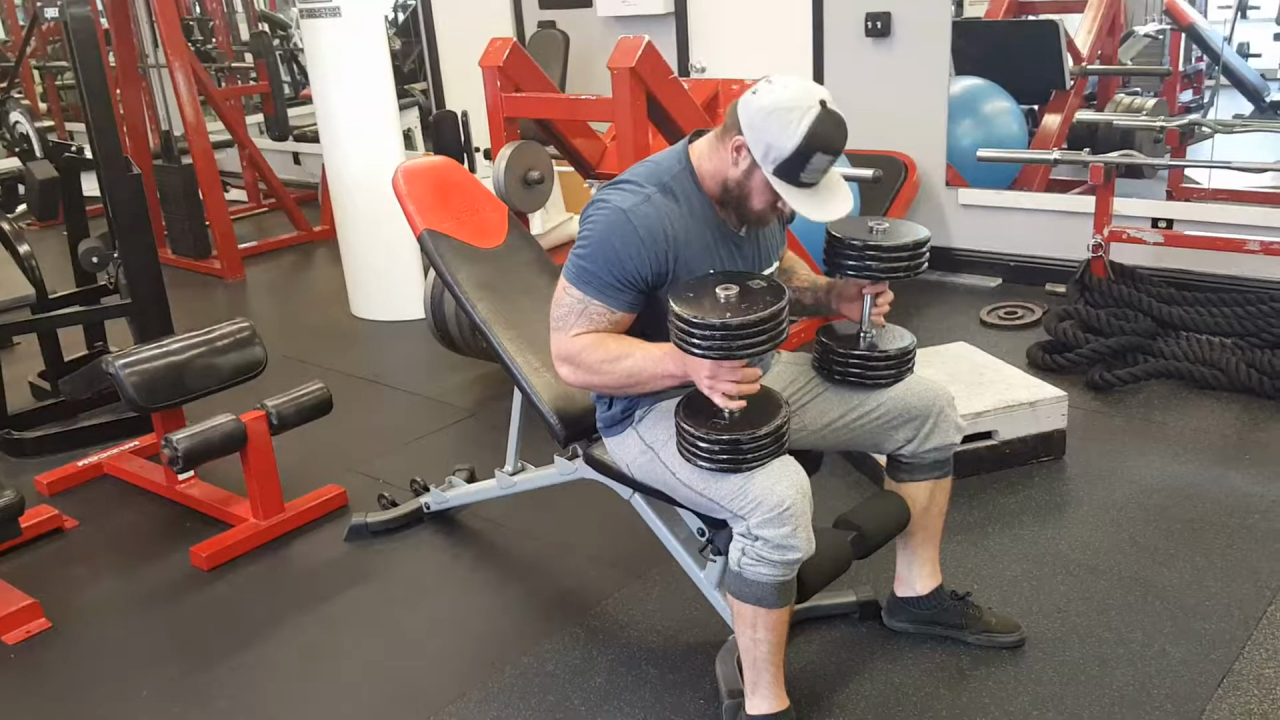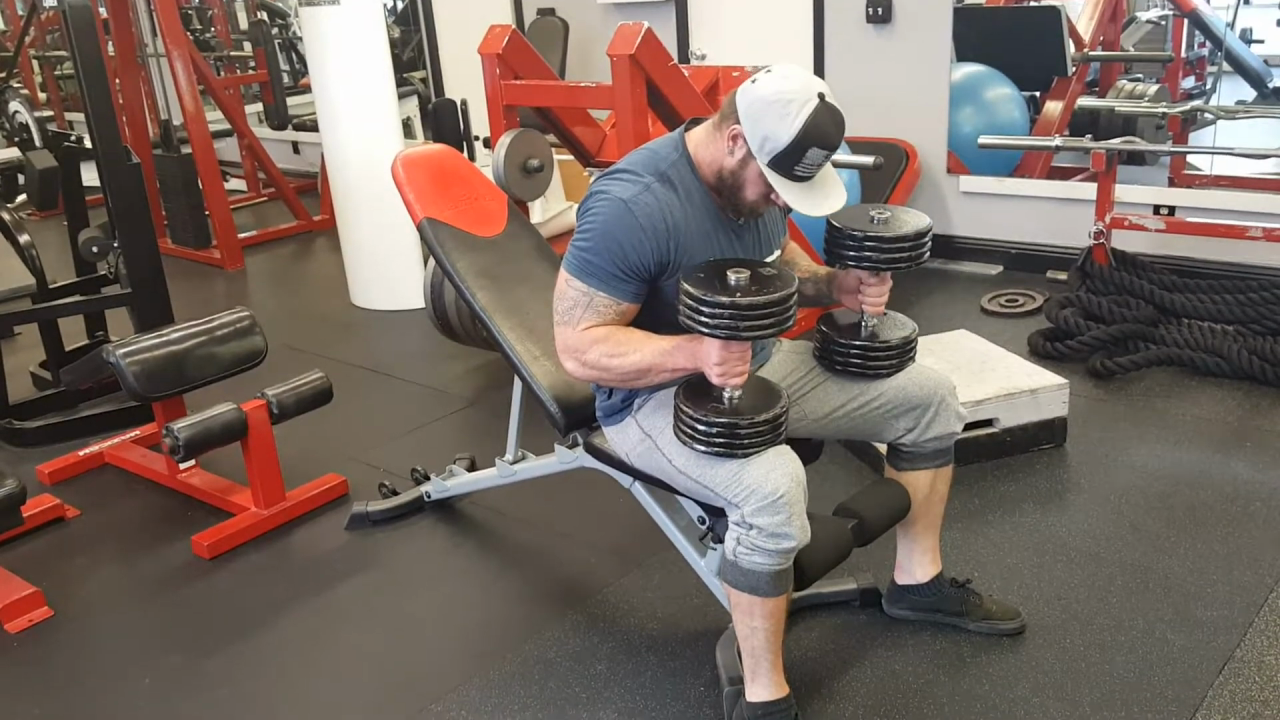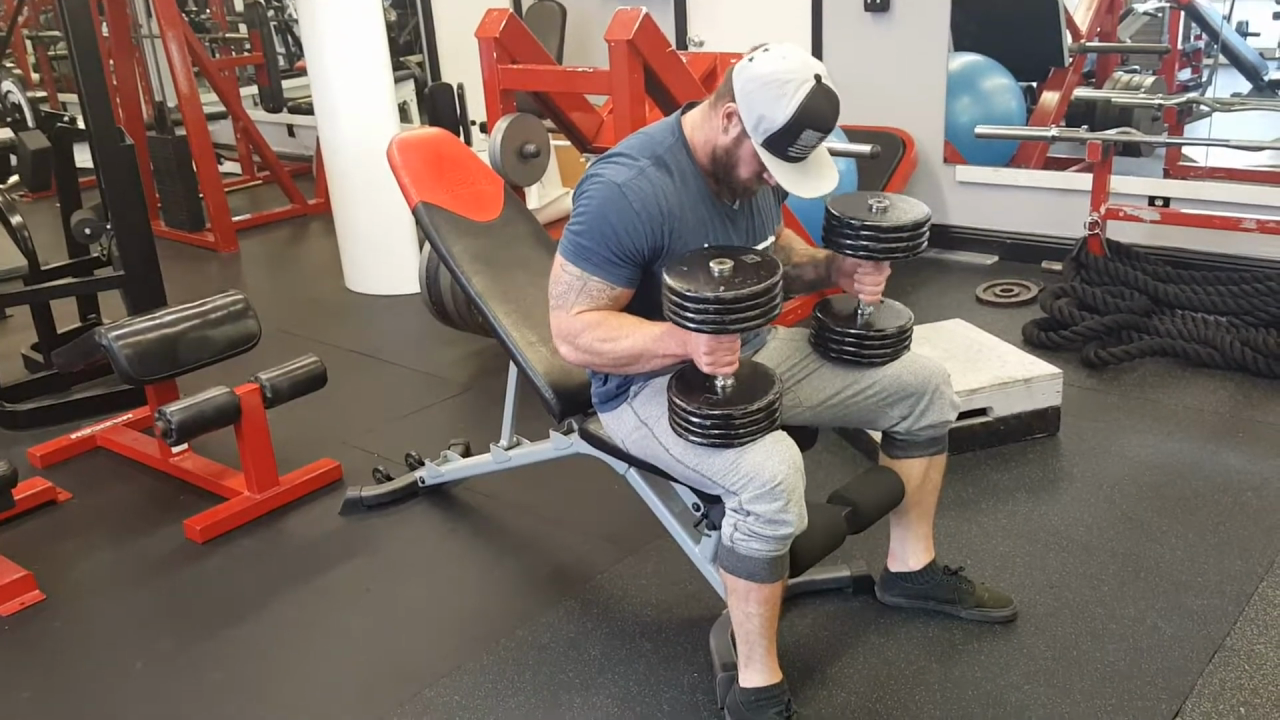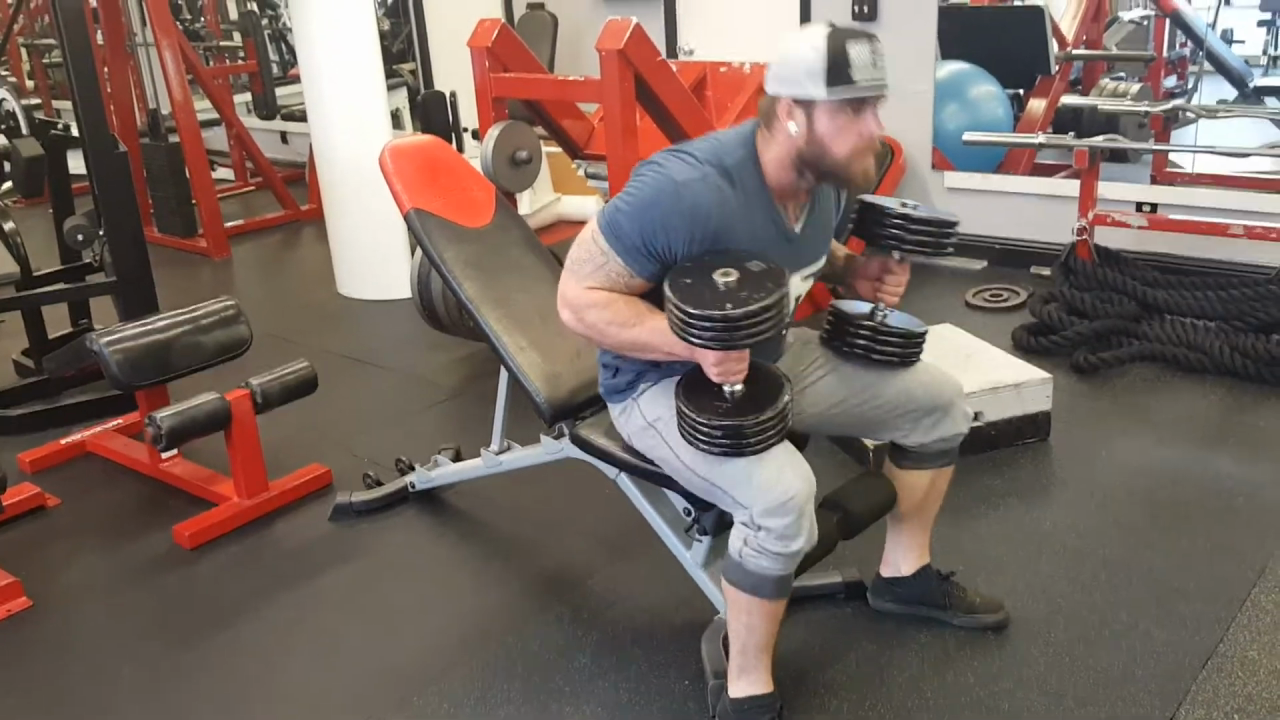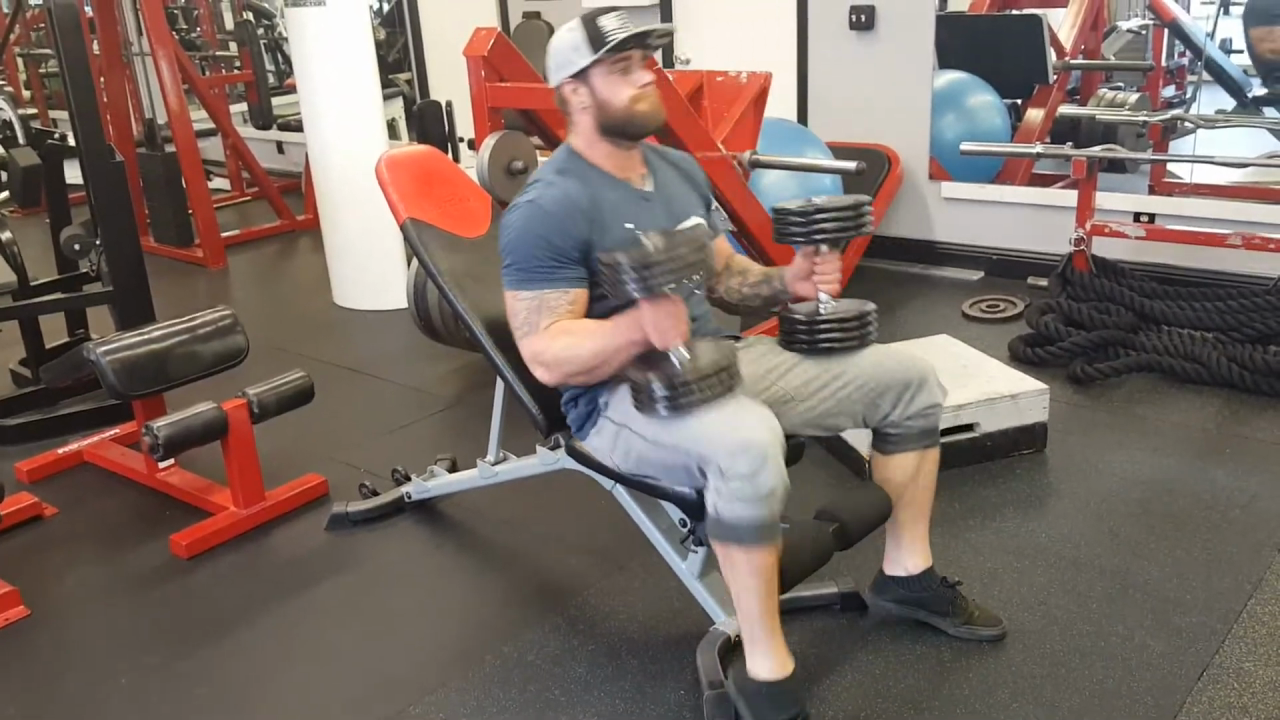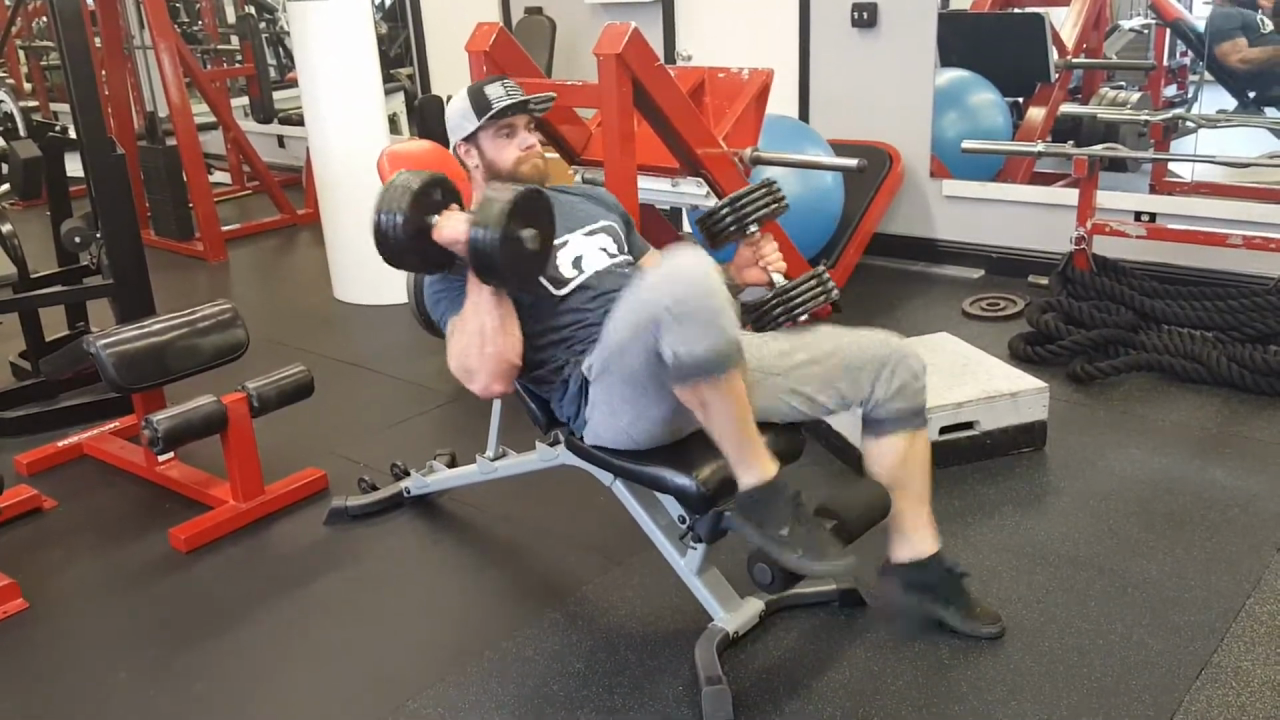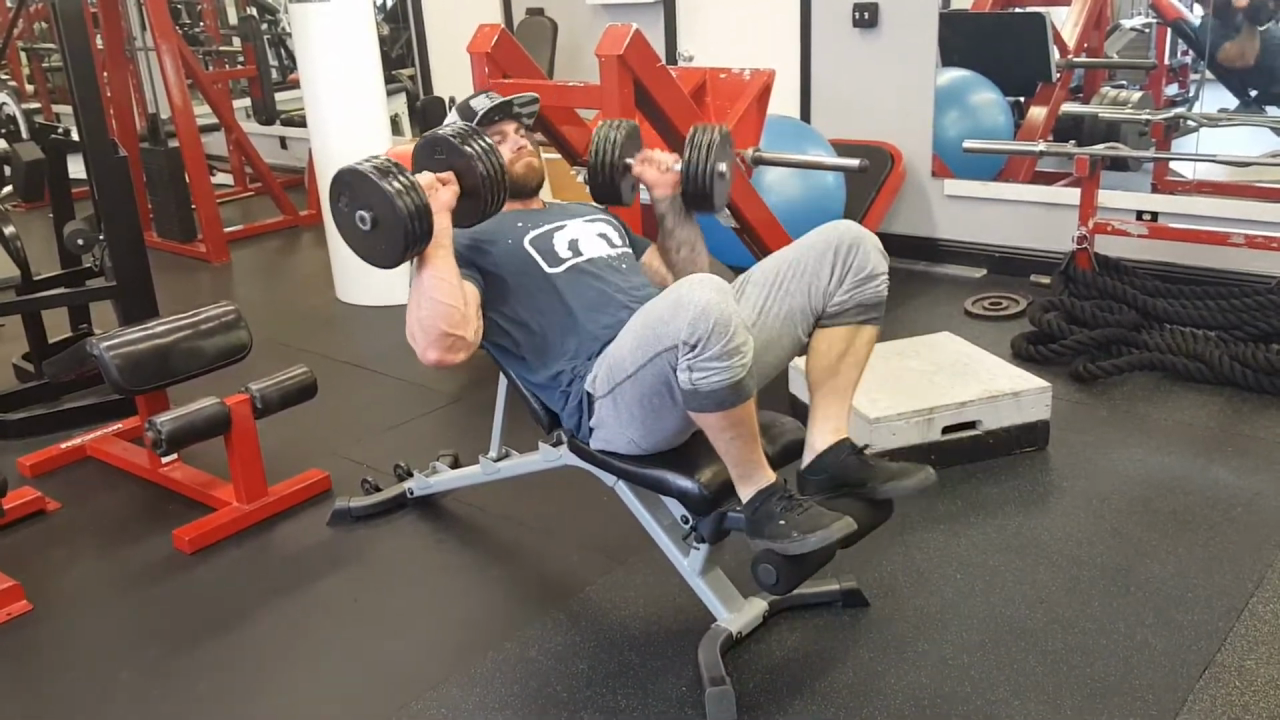
dt=0.7s
person 1, frame 1
left shoulder: (761, 187)
right shoulder: (634, 216)
right elbow: (572, 352)
left wrist: (832, 294)
right wrist: (690, 364)
left hip: (756, 374)
right hip: (659, 405)
left knee: (928, 408)
right knee: (779, 498)
left ankle: (917, 593)
person 1, frame 2
left shoulder: (761, 174)
right shoulder: (632, 205)
right elbow: (579, 347)
left wrist: (834, 285)
right wrist: (694, 351)
left hip: (759, 363)
right hip: (658, 394)
left knee: (930, 398)
right knee: (773, 487)
left ankle: (917, 580)
person 1, frame 3
left shoulder: (756, 157)
right shoulder: (627, 189)
right elbow: (574, 333)
left wrist: (832, 269)
right wrist: (684, 339)
left hip: (753, 350)
right hip: (654, 381)
left knee: (925, 385)
right knee: (771, 474)
left ankle: (911, 569)
person 1, frame 4
left shoulder: (824, 175)
right shoulder: (687, 189)
right elbow: (580, 298)
left wrist: (851, 272)
right wrist: (694, 345)
left hip: (767, 356)
right hip: (664, 379)
left knee: (940, 401)
right knee: (781, 494)
left ankle: (903, 574)
person 1, frame 5
left shoulder: (676, 168)
right shoulder: (546, 209)
right elbow: (549, 358)
left wrist: (785, 282)
right wrist: (638, 329)
right hip: (623, 401)
left knee: (912, 382)
right knee: (749, 445)
left ankle: (906, 574)
person 1, frame 6
left shoulder: (589, 201)
right shoulder: (461, 264)
right elbow: (489, 378)
left wrist: (733, 276)
right wrist: (476, 265)
left hip: (703, 370)
right hip: (615, 398)
left knee: (891, 363)
right knee: (686, 276)
left ankle: (915, 564)
right ankle: (758, 481)
person 1, frame 7
left shoulder: (591, 215)
right shoulder: (471, 246)
left elbow: (681, 280)
right elbow: (442, 347)
left wrist: (668, 200)
right wrist: (435, 227)
left hip: (705, 348)
right hip: (614, 401)
left knee: (847, 246)
right knee: (702, 305)
left ankle: (827, 451)
right ankle: (762, 497)
